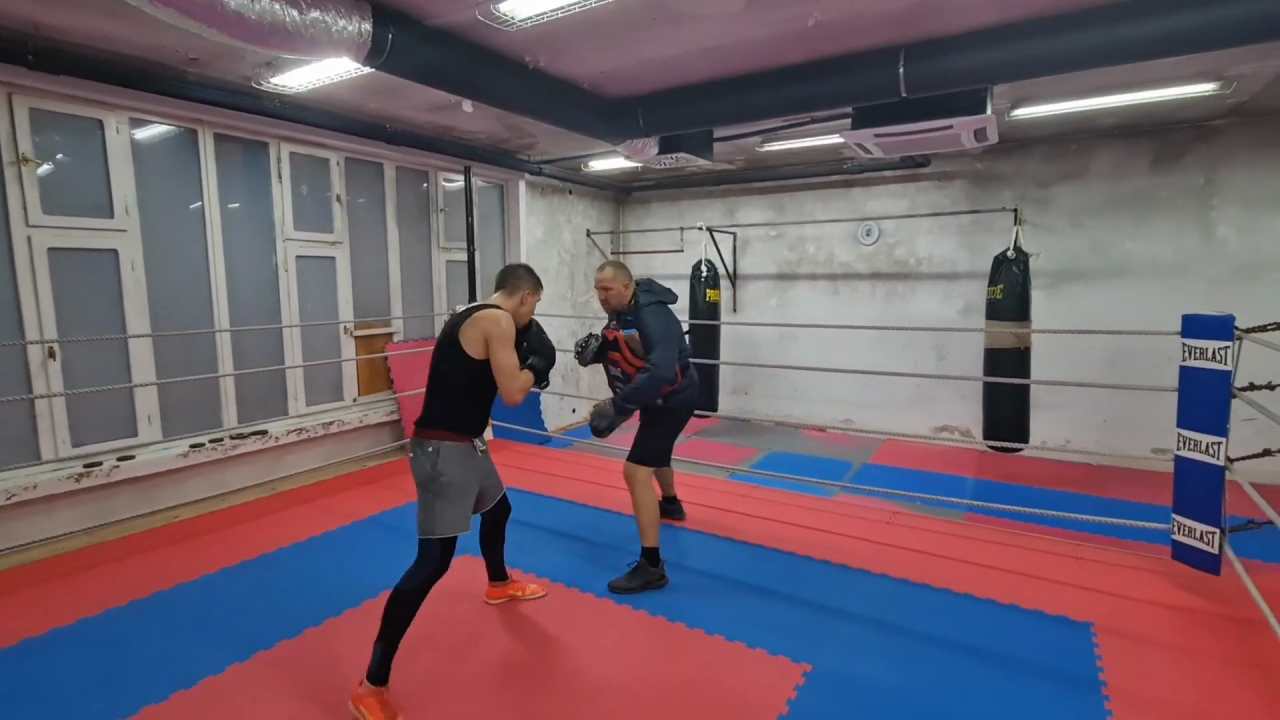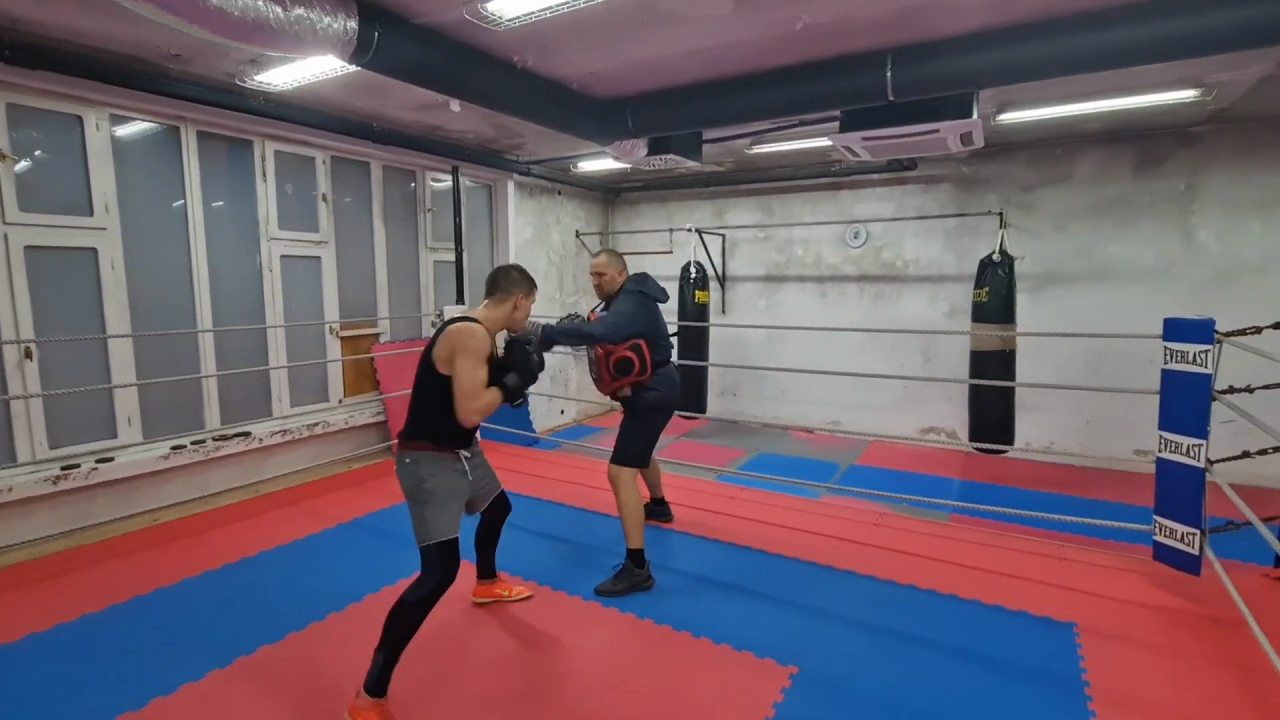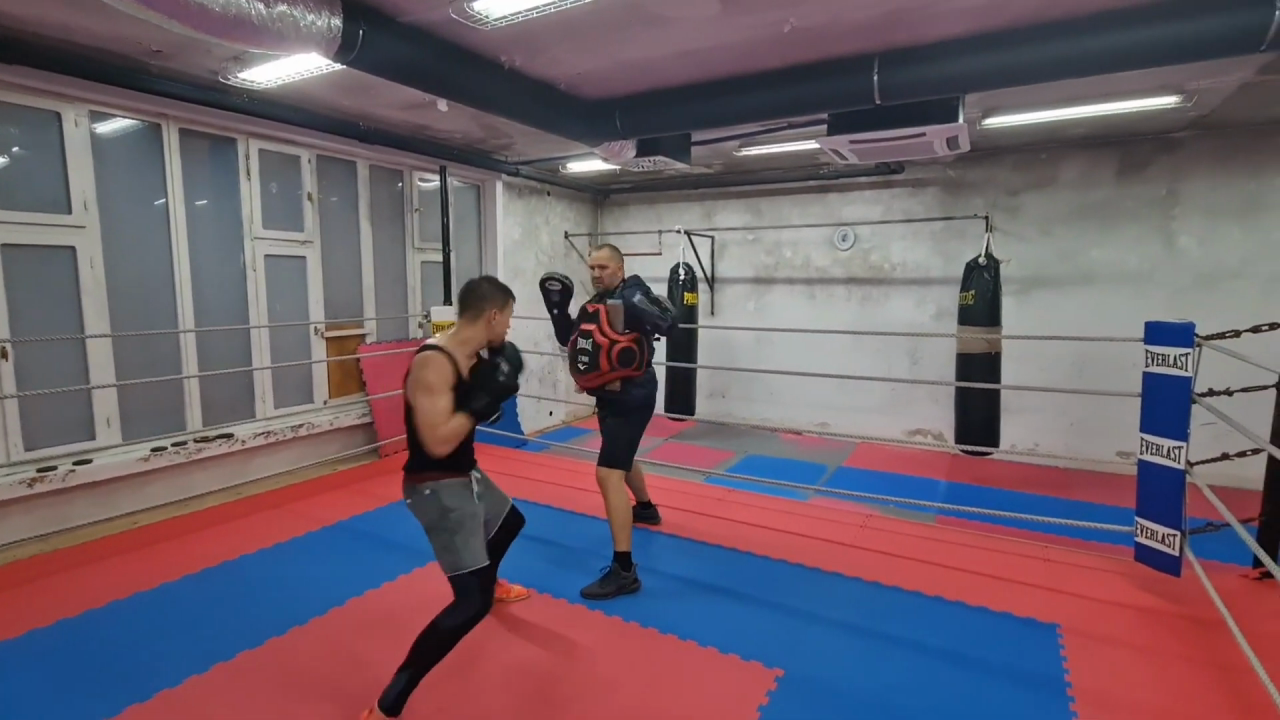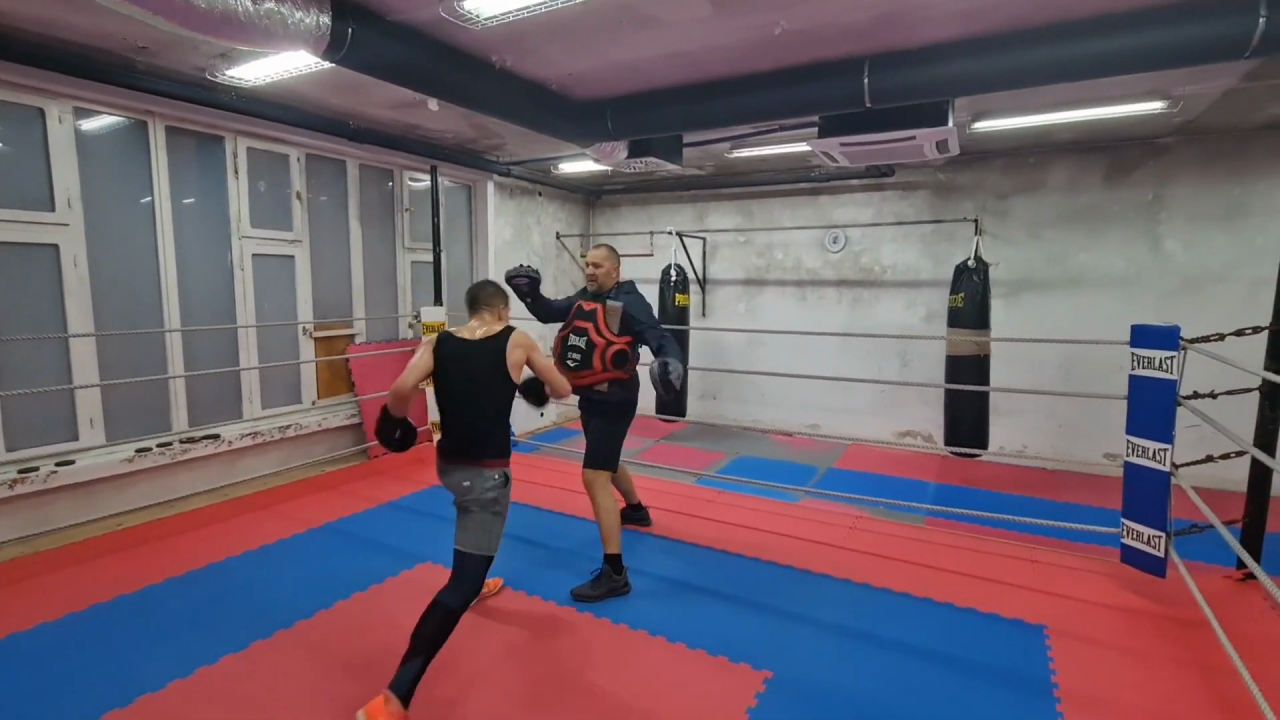
dt=0.3s
person 1, frame 1
left shoulder: (469, 318)
right shoulder: (498, 322)
right elbow: (514, 393)
left wrist: (519, 356)
right wrist: (536, 363)
left hip: (464, 443)
right hip: (442, 449)
left knee: (498, 509)
right knee: (433, 561)
left ankle: (500, 584)
person 1, frame 2
left shoulder: (471, 330)
right shoulder: (469, 336)
right elbow: (469, 413)
left wrist: (510, 369)
right wrist: (515, 378)
left hip: (459, 451)
right hip: (428, 460)
left knee: (498, 506)
right knee: (441, 569)
left ankle: (487, 583)
person 1, frame 3
left shoulder: (476, 350)
right shoulder: (432, 362)
right elbow: (438, 443)
left wrist: (493, 386)
right wrist: (484, 400)
left hip: (465, 475)
right hip: (437, 488)
left knee: (511, 521)
right knee: (474, 602)
left ankle: (489, 583)
person 1, frame 4
left shoulder: (437, 343)
right shoulder: (518, 341)
left elbow: (402, 387)
right elbow: (562, 390)
left wrist: (394, 418)
right wrist: (534, 388)
left hip: (450, 463)
right hip: (487, 470)
right knee: (463, 584)
left ankle: (476, 580)
person 2, frame 1
left shoulder: (654, 318)
right shoulder: (623, 313)
left elbow: (658, 373)
right elbow: (620, 350)
left wrist: (617, 406)
right wrist: (597, 347)
left hip: (672, 399)
right hip: (659, 398)
left knee: (637, 470)
right knee: (654, 452)
left ankle: (651, 567)
right ankle: (670, 503)
person 2, frame 2
left shoulder: (632, 304)
right shoulder: (621, 300)
left elbow: (599, 331)
right elbow: (604, 334)
left wrist: (546, 335)
right wrist: (575, 328)
left hip: (651, 397)
right hip: (646, 393)
left knee: (620, 472)
right knee: (640, 453)
left ankle: (637, 568)
right ankle: (658, 505)
person 2, frame 3
left shoulder: (632, 298)
right shoulder: (596, 302)
left elbow: (663, 321)
right elbow: (568, 336)
left wrist: (656, 312)
right wrist: (558, 305)
left hip: (629, 399)
right hip: (608, 396)
left knee: (607, 475)
right knee: (620, 459)
left ankle: (623, 573)
right ankle: (646, 509)
person 2, frame 4
left shoulder: (629, 302)
right shoulder: (583, 299)
left elbow: (659, 337)
right elbow: (547, 312)
left wrist: (670, 362)
right wrist: (529, 292)
left hip: (614, 400)
right hip: (590, 397)
left knee: (594, 476)
right knee: (606, 462)
left ankle: (614, 573)
right ankle: (636, 510)
